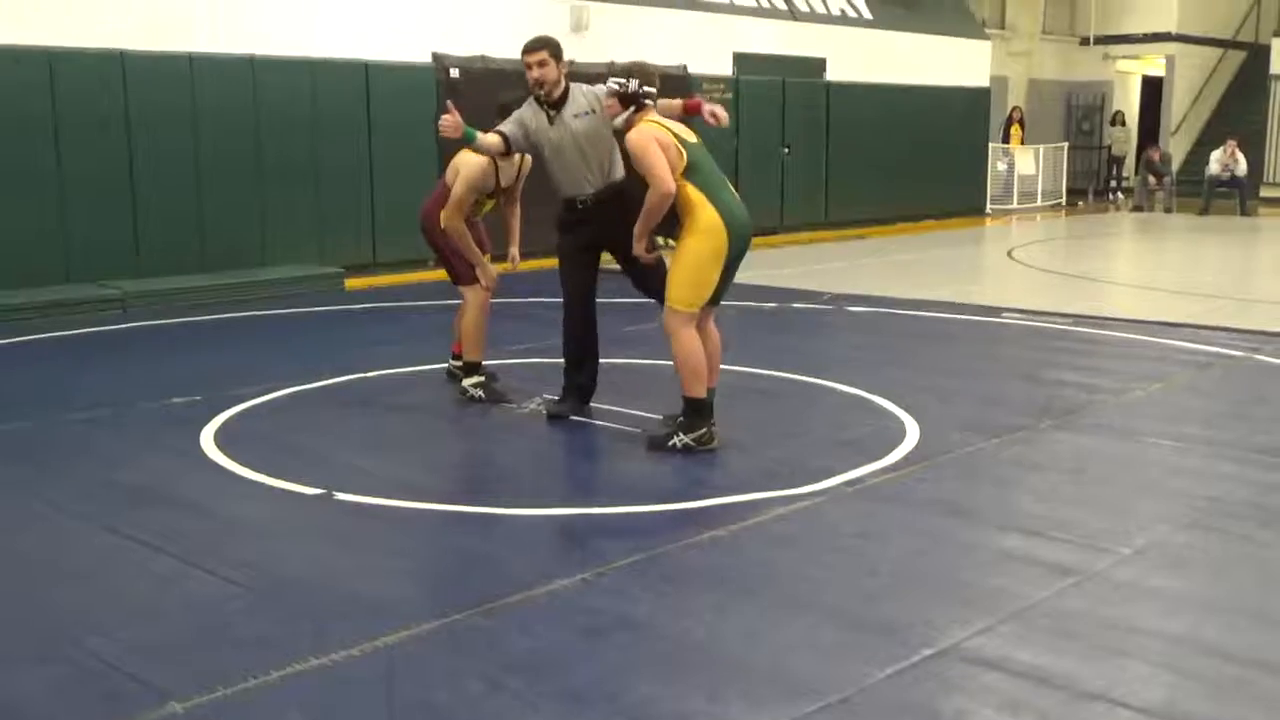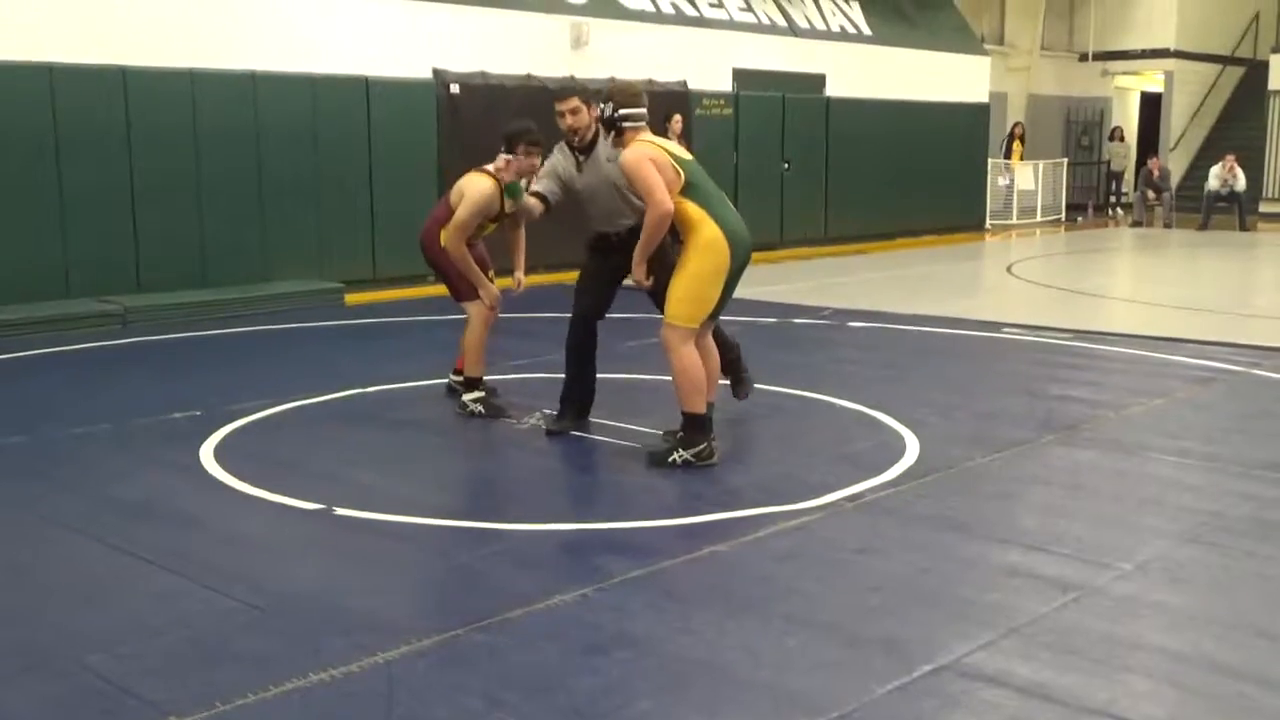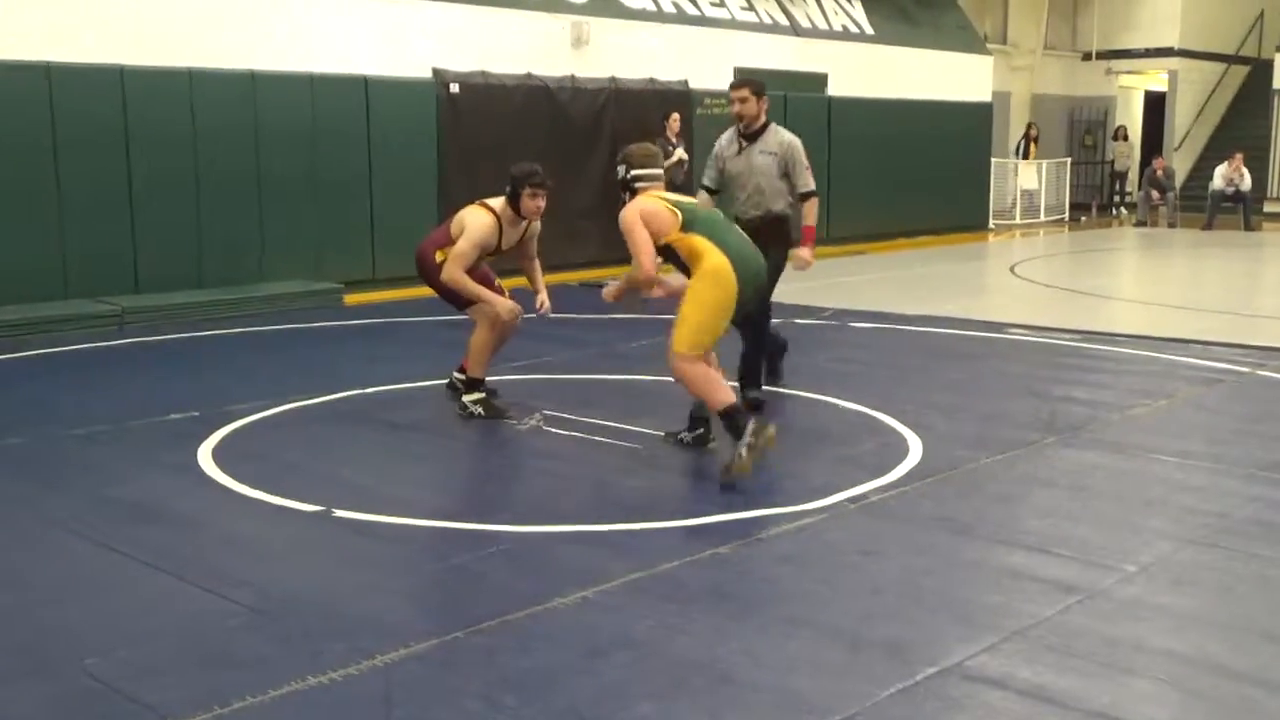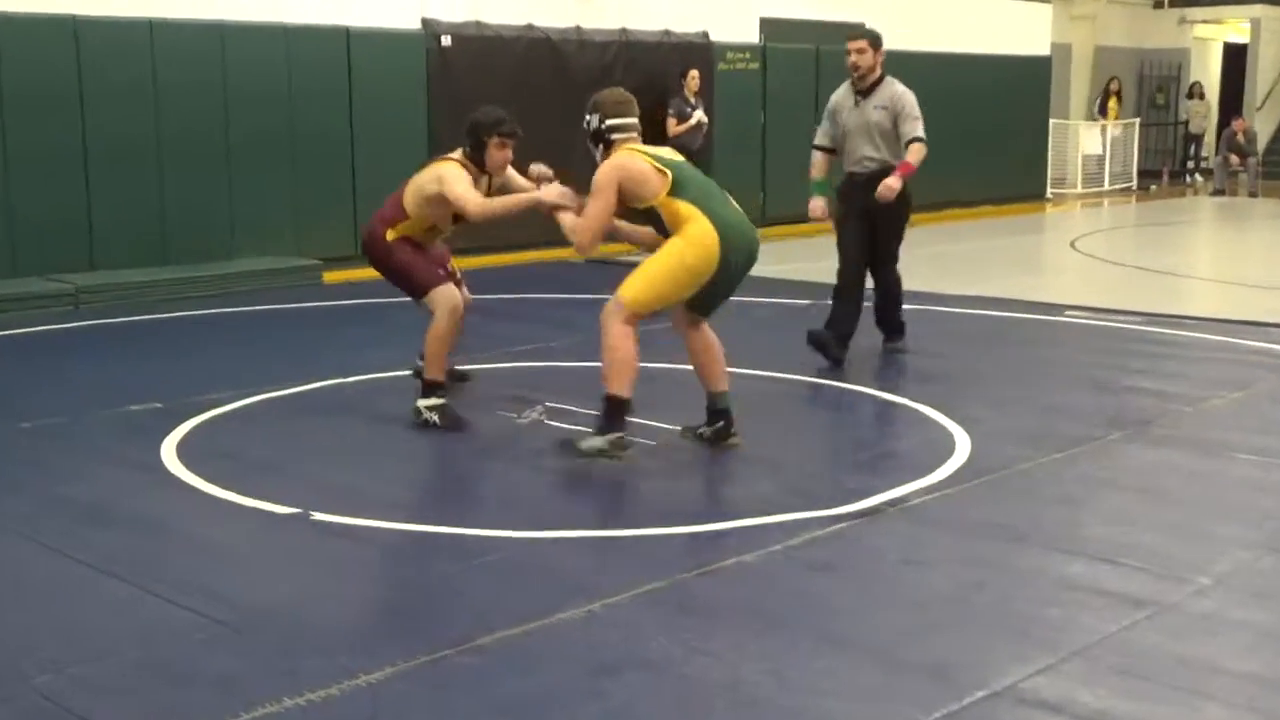
dt=0.7s
person 1, frame 1
left shoulder: (639, 135)
right shoulder: (674, 127)
left elbow: (664, 188)
left wrist: (640, 234)
left hip: (709, 226)
right hip: (735, 220)
left knee: (678, 321)
right knee: (701, 318)
left ankle: (697, 427)
right ankle: (702, 414)
person 1, frame 2
left shoulder: (633, 155)
right shoulder: (666, 145)
left elbow: (662, 208)
left wrist: (639, 258)
left hip: (711, 242)
right hip: (734, 237)
left knee: (676, 337)
right knee: (698, 333)
left ankle: (697, 442)
right ankle: (700, 428)
person 1, frame 3
left shoulder: (631, 212)
right shoulder: (682, 200)
left elbow: (645, 269)
left wrist: (618, 289)
right wrist: (677, 288)
left hip: (722, 272)
right hip: (753, 267)
left knee: (687, 363)
right knee: (695, 347)
left ankle: (748, 429)
person 1, frame 4
left shoulder: (612, 168)
right shoulder: (666, 157)
left elbow: (585, 242)
left wrist: (564, 213)
right wrist: (610, 224)
left hip: (705, 241)
right hip: (740, 235)
left knee: (617, 315)
right knee: (689, 319)
left ankle: (612, 428)
right ankle: (719, 420)
person 2, frame 1
left shoulder: (597, 98)
right shoulder: (527, 117)
left elbow: (651, 108)
right elbow: (495, 143)
left wrist: (698, 105)
right wrist: (465, 134)
left hip: (616, 206)
right hip: (574, 217)
left knee: (653, 282)
right knee: (576, 306)
right ankle: (577, 392)
person 2, frame 2
right shoulder: (558, 162)
right elbow: (537, 208)
right hip: (604, 245)
right knee: (581, 321)
left ankle: (733, 364)
right ankle: (574, 410)
person 2, frame 3
left shoulder: (786, 143)
right shoulder: (724, 144)
left elbow: (808, 196)
right elbow: (708, 190)
left wrist: (806, 244)
left hip: (774, 233)
right hip: (739, 233)
left knee: (754, 306)
left ankle: (751, 383)
right ankle: (773, 347)
person 2, frame 4
left shoulder: (900, 96)
right shoulder: (839, 99)
left elbow: (917, 144)
right elbow: (823, 148)
left wrist: (899, 176)
right wrist: (817, 194)
left hip: (890, 190)
right hip: (853, 187)
left knee: (883, 265)
right knee: (850, 265)
left ankle: (893, 330)
right ankle: (836, 338)
person 3, frame 1
left shoulder: (524, 160)
right shoulder: (478, 164)
left elbow: (512, 202)
right elbow: (452, 219)
left wrist: (514, 244)
right wrist: (481, 264)
left hip: (468, 218)
right hip: (441, 220)
left knee: (477, 293)
right knee: (479, 294)
left ankle: (458, 363)
right ankle: (471, 380)
person 3, frame 2
left shoulder: (527, 185)
right shoulder: (484, 188)
left elbow: (516, 226)
right elbow: (454, 242)
left wrist: (519, 268)
right wrist: (483, 284)
left hip: (467, 238)
right hip: (441, 239)
left knee: (489, 310)
right knee: (481, 310)
left ankle: (460, 377)
right ankle: (471, 395)
person 3, frame 3
left shoulder: (531, 223)
right shoulder: (484, 223)
left elbow: (530, 259)
right elbow: (450, 274)
left wrist: (541, 291)
right wrist: (494, 299)
left hip: (466, 260)
right hip: (437, 259)
left knee: (508, 318)
right knee: (490, 316)
left ankle: (462, 378)
right ankle: (471, 397)
person 3, frame 4
left shoulder: (494, 170)
right shoulder: (452, 174)
left elbow: (537, 192)
right elbow: (479, 211)
left wrist: (540, 182)
right wrist: (538, 196)
left hip: (419, 238)
right hip: (387, 240)
left knee: (457, 299)
right knee: (449, 303)
left ankle: (431, 362)
right ankle: (431, 401)
